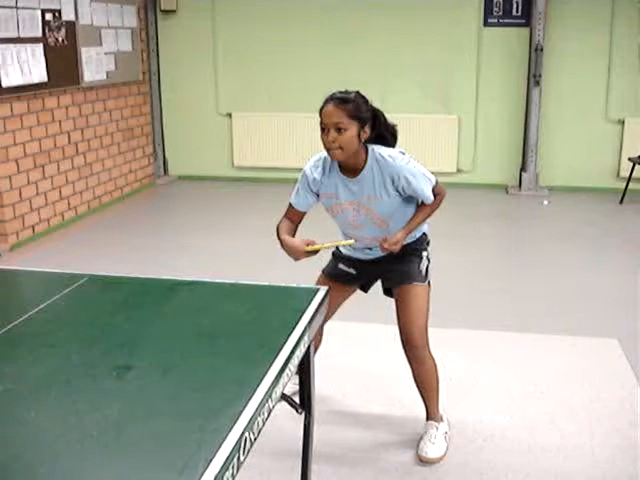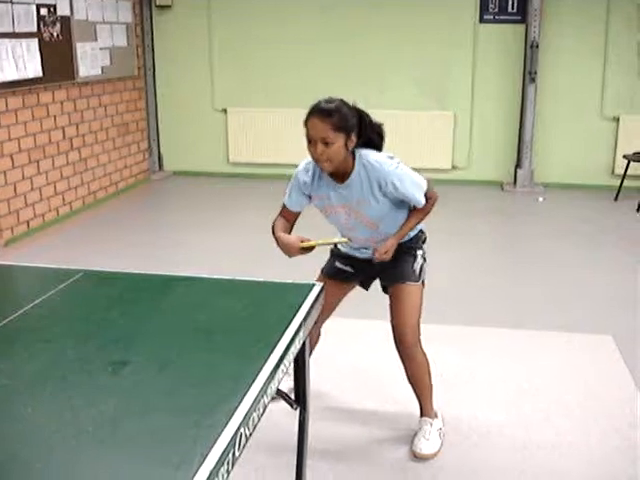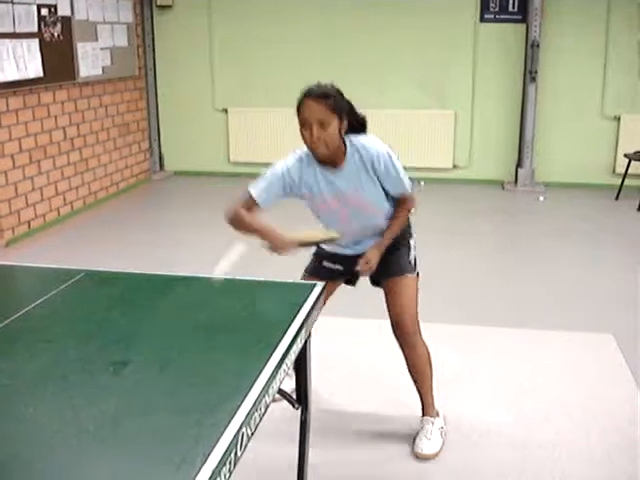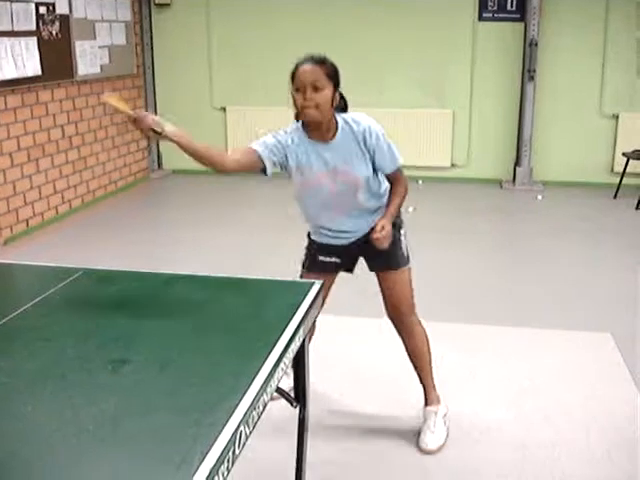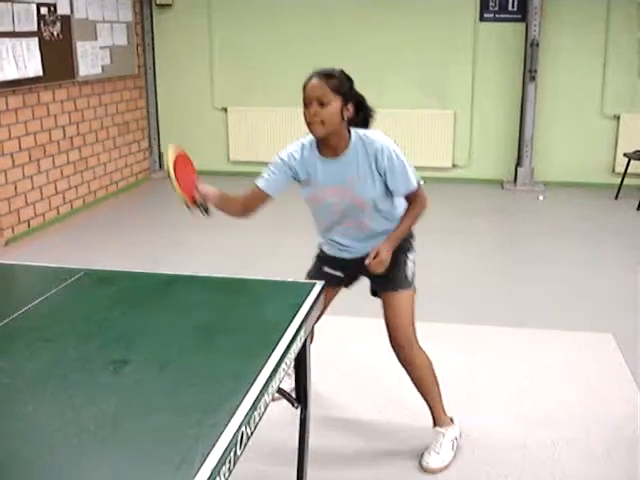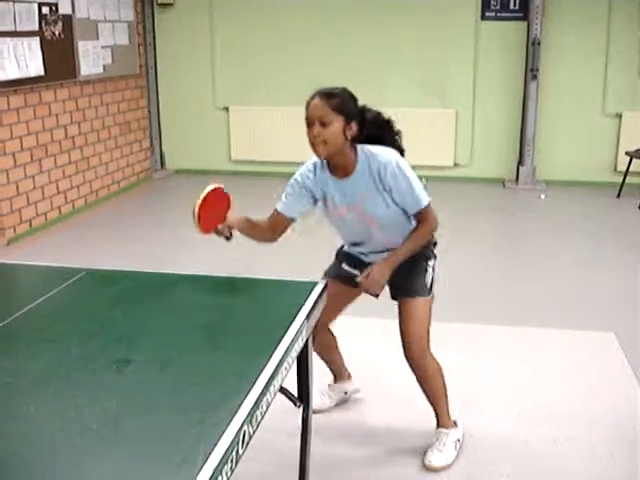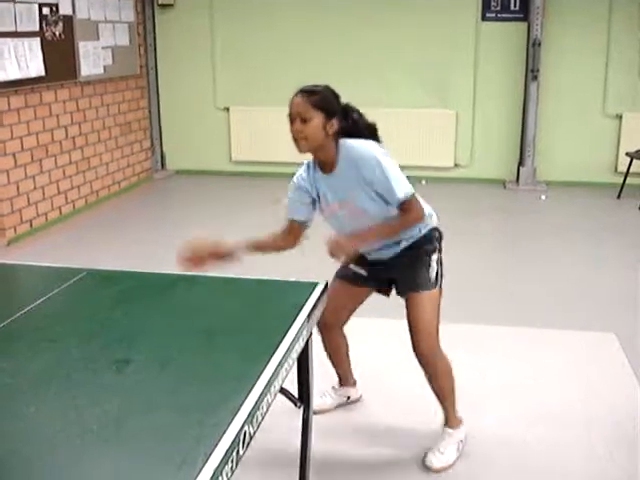
dt=0.2s
person 1, frame 1
left shoulder: (394, 165)
right shoulder: (317, 170)
left elbow: (437, 195)
right elbow: (288, 220)
left wrist: (405, 231)
right wrist: (288, 241)
left hip: (405, 250)
right hip: (353, 251)
left knee: (414, 340)
left ankle: (435, 421)
person 1, frame 2
left shoulder: (382, 169)
right shoulder: (307, 174)
left elbow: (429, 199)
right elbow: (283, 218)
left wrist: (396, 238)
right wrist: (283, 238)
left hip: (400, 248)
right hip: (351, 250)
left knee: (406, 338)
left ankle: (430, 417)
person 1, frame 3
left shoulder: (373, 153)
right shoulder: (293, 169)
left elbow: (406, 203)
right elbow: (238, 212)
left wrist: (380, 248)
right wrist: (267, 233)
left hip: (389, 242)
right hip: (335, 248)
left knee: (406, 330)
left ankle: (430, 416)
person 1, frame 4
left shoulder: (364, 130)
right shoulder: (285, 143)
left elbow: (399, 182)
right elbow: (227, 162)
left wrist: (388, 220)
right wrist: (167, 131)
left hip: (377, 229)
right hip: (325, 239)
left knee: (404, 318)
left ankle: (433, 404)
person 1, frame 5
left shoulder: (378, 148)
right shoulder: (297, 157)
left elbow: (418, 201)
right elbow: (245, 205)
left wrist: (388, 244)
right wrist: (210, 193)
left hip: (388, 247)
right hip: (336, 250)
left knee: (403, 343)
left ankle: (445, 425)
person 1, frame 6
left shoulder: (385, 163)
right shoulder: (311, 176)
left elbow: (428, 222)
right elbow: (271, 230)
left wrist: (388, 265)
right wrist: (236, 221)
left hip: (410, 254)
right hip: (358, 254)
left knee: (415, 350)
right knee: (311, 321)
left ankle: (448, 427)
right ankle: (343, 381)
person 1, frame 7
left shoulder: (366, 156)
right shoulder: (307, 178)
left elbow: (414, 212)
right elbow: (289, 238)
left wrist: (358, 241)
right wrist: (233, 248)
left hip: (416, 246)
right hip: (366, 252)
left knee: (425, 347)
right knee: (327, 323)
left ankle: (452, 427)
right ankle: (347, 387)
